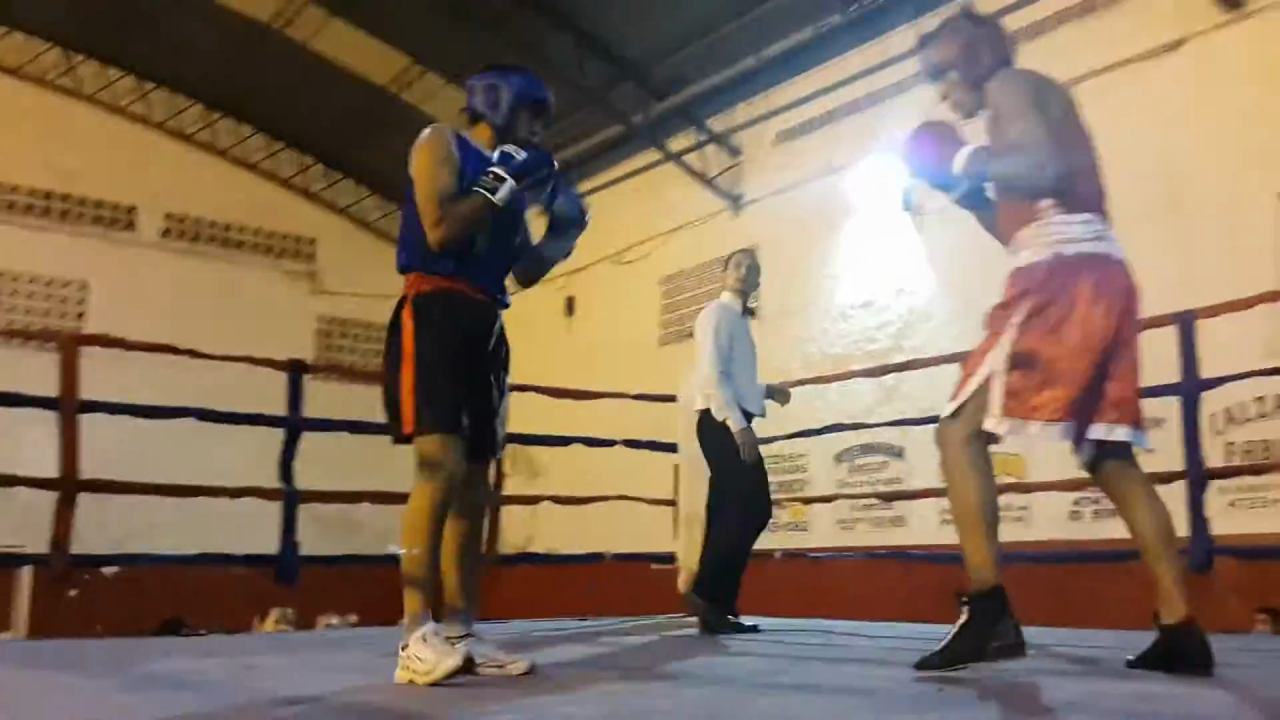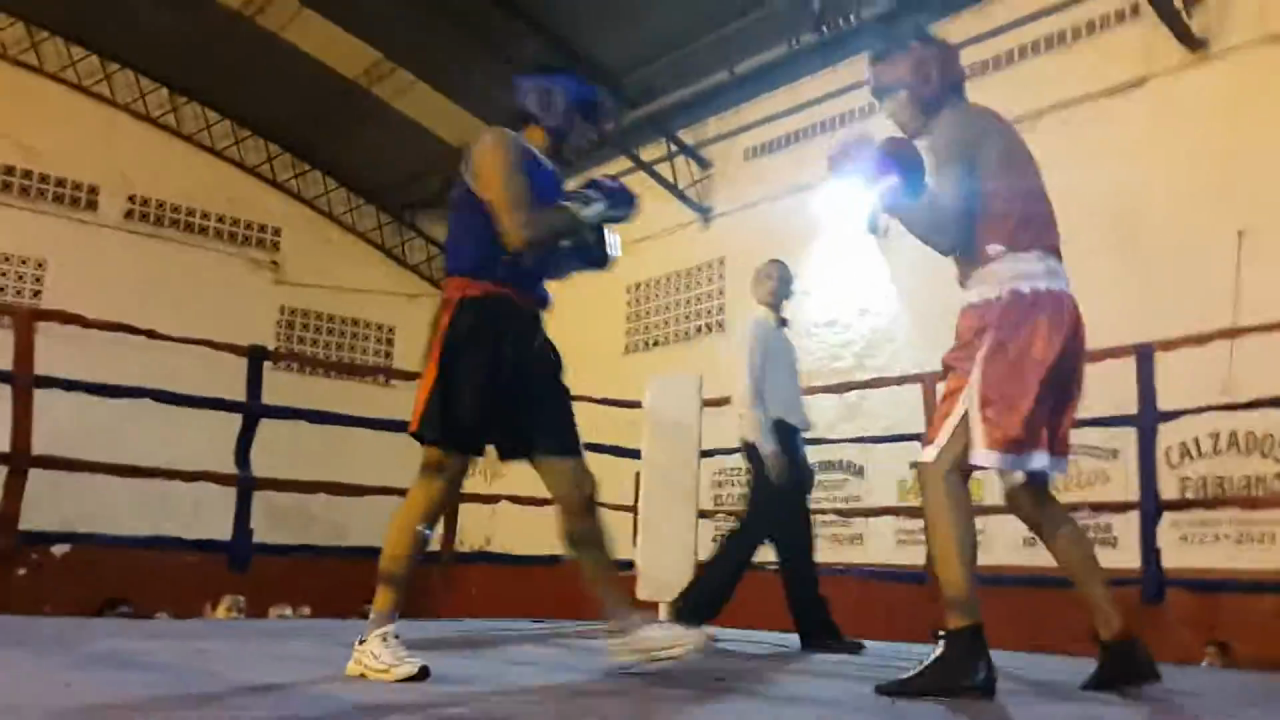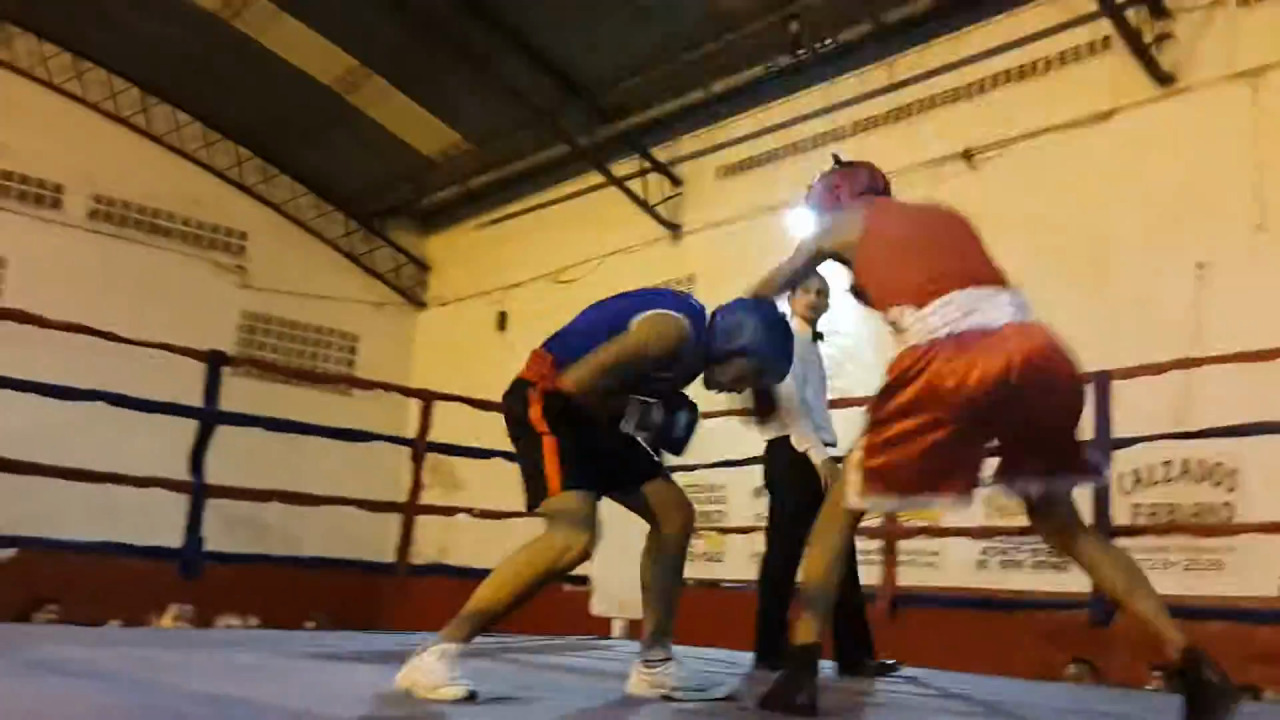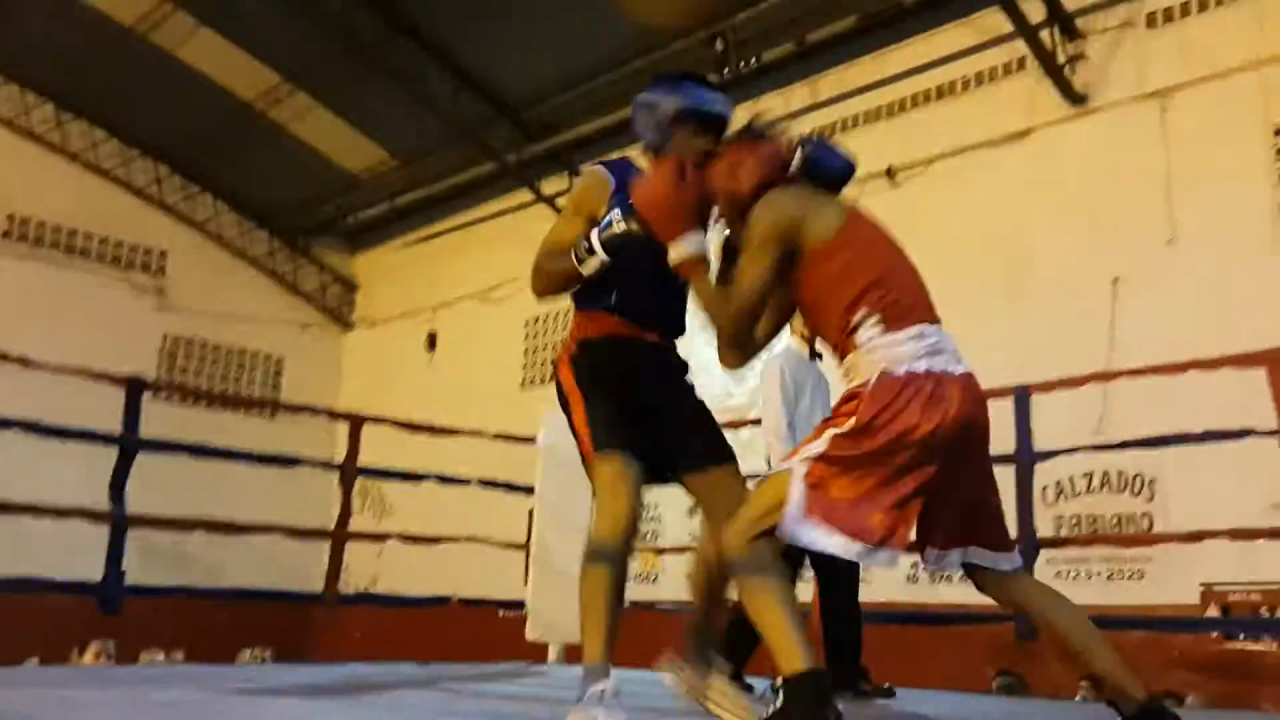
dt=0.4s
person 1, frame 1
left shoulder: (1012, 86)
right shoulder: (1041, 102)
left elbow: (1044, 169)
left wrist: (961, 162)
right wrist: (966, 189)
left hip: (1061, 275)
right hip: (1103, 278)
left knee: (961, 431)
right knee: (1110, 459)
left ankle: (986, 613)
right ankle: (1181, 630)
person 1, frame 2
left shoulder: (955, 124)
right shoulder: (989, 138)
left elbow: (948, 234)
left wrist: (891, 190)
right wrist: (903, 197)
left hip: (1015, 311)
right hip: (1051, 315)
left knee: (941, 470)
right knee: (1026, 490)
left ankle: (964, 653)
right ankle: (1120, 644)
person 1, frame 3
left shoulder: (841, 226)
right shoulder: (946, 217)
left elbow: (772, 285)
left hip: (949, 357)
right hip: (1032, 351)
left knee: (841, 508)
right knee: (1061, 523)
left ankle: (799, 674)
right ankle: (1191, 666)
person 1, frame 4
left shoulder: (778, 210)
right shoulder: (819, 209)
left elbow: (731, 332)
left wrist: (683, 243)
left hip: (904, 393)
right hip: (956, 394)
left knee: (743, 534)
right knee: (998, 576)
person 2, frame 1
left shoulder: (508, 174)
right shoulder: (439, 144)
left elbow: (525, 272)
right elbow: (440, 231)
left wrist: (563, 229)
right wrist: (503, 177)
left hip: (484, 326)
right hip: (435, 316)
left knee: (473, 485)
right knee: (441, 465)
left ankle: (460, 630)
right ankle: (418, 638)
person 2, frame 2
left shoulder: (546, 173)
right shoulder: (497, 148)
right elbow: (520, 237)
left wrist: (590, 245)
right wrist: (590, 206)
left hip: (521, 331)
right hip: (476, 319)
left knee: (575, 485)
right knee: (438, 479)
left ankle: (629, 627)
right ankle: (375, 636)
person 2, frame 3
left shoulder: (698, 333)
right shoulder: (674, 331)
right elbow: (579, 381)
right wrist: (642, 417)
right hip: (547, 403)
left knee: (675, 513)
right knee: (573, 536)
left ankle: (654, 663)
right ankle: (440, 653)
person 2, frame 4
right shoulder: (605, 184)
right elbow: (542, 281)
right wrist: (597, 249)
left hip: (659, 361)
right hip: (600, 356)
left knee: (729, 503)
right knee: (620, 498)
left ankle: (693, 655)
person 3, frame 1
left shoulder: (741, 322)
right shoulder: (716, 315)
right elbow: (710, 377)
left wrist: (767, 391)
right wrist: (739, 425)
left hip: (733, 426)
right hip: (722, 426)
left knee: (730, 513)
right knee: (749, 509)
left ankle: (717, 608)
right ankle: (706, 590)
person 3, frame 2
left shoulder: (780, 335)
right shoulder: (755, 330)
right elbow: (748, 394)
left wrist: (787, 451)
right wrist: (769, 449)
left hip: (784, 439)
right hip: (769, 438)
left knee: (759, 530)
right knee: (792, 533)
left ankle: (694, 608)
right ankle: (817, 631)
person 3, frame 3
left shoulder: (810, 347)
right shoulder: (786, 341)
right elbow: (789, 401)
left wrist: (824, 456)
right wrist: (820, 457)
left hip: (808, 455)
right hip: (792, 454)
right knee: (785, 552)
left ankle: (854, 650)
right ankle: (771, 650)
person 3, frame 4
left shoulder: (817, 373)
right shoulder: (783, 363)
right elbow: (775, 423)
left knee: (841, 574)
right knee: (780, 574)
left ankle: (848, 676)
right ankle: (730, 659)
